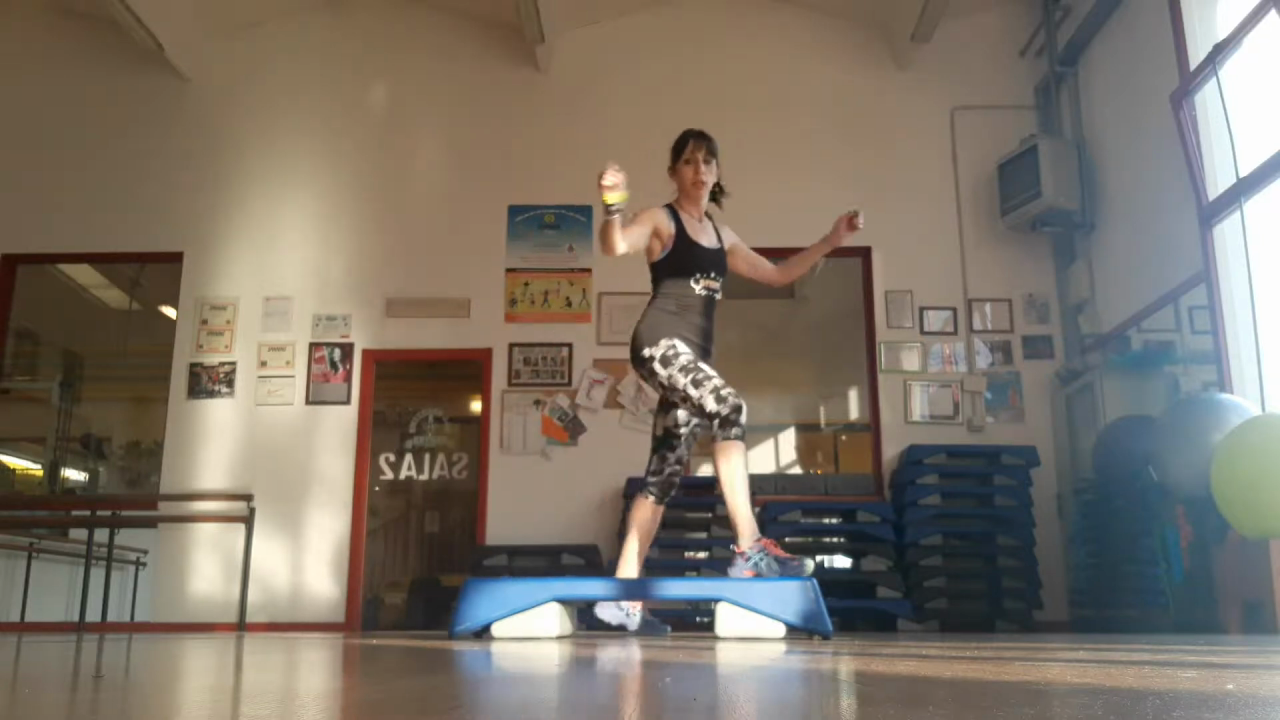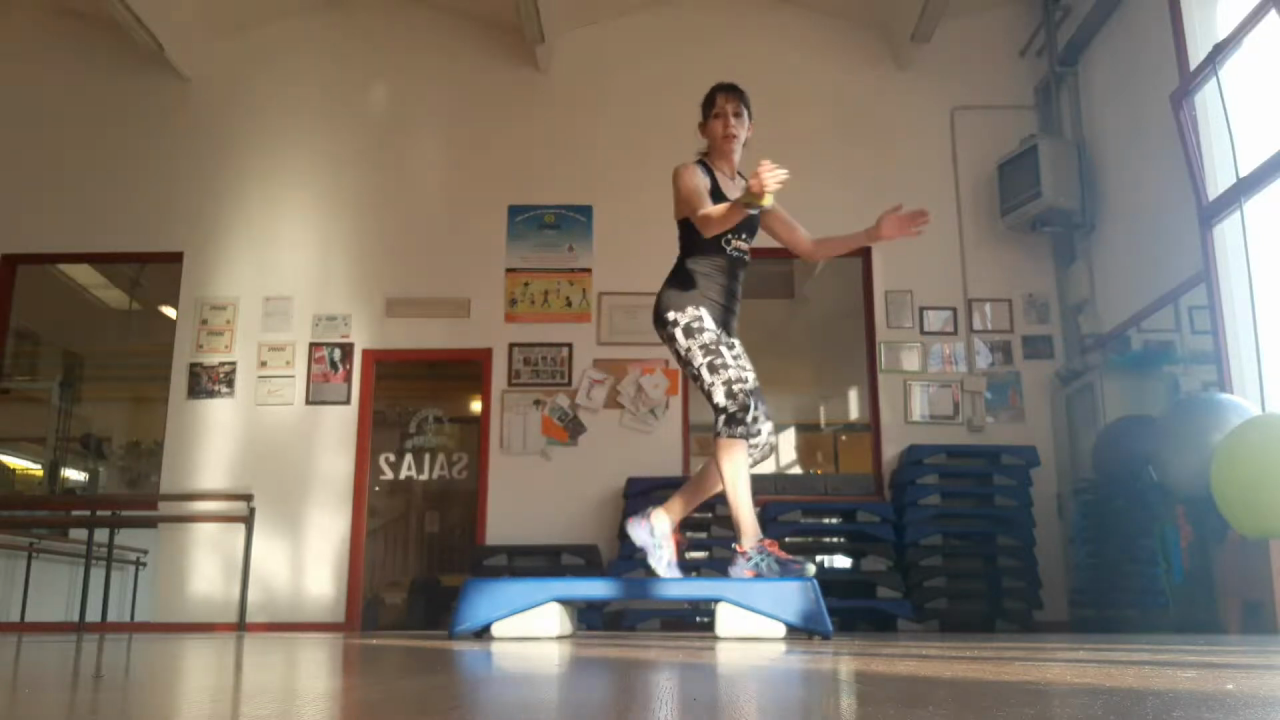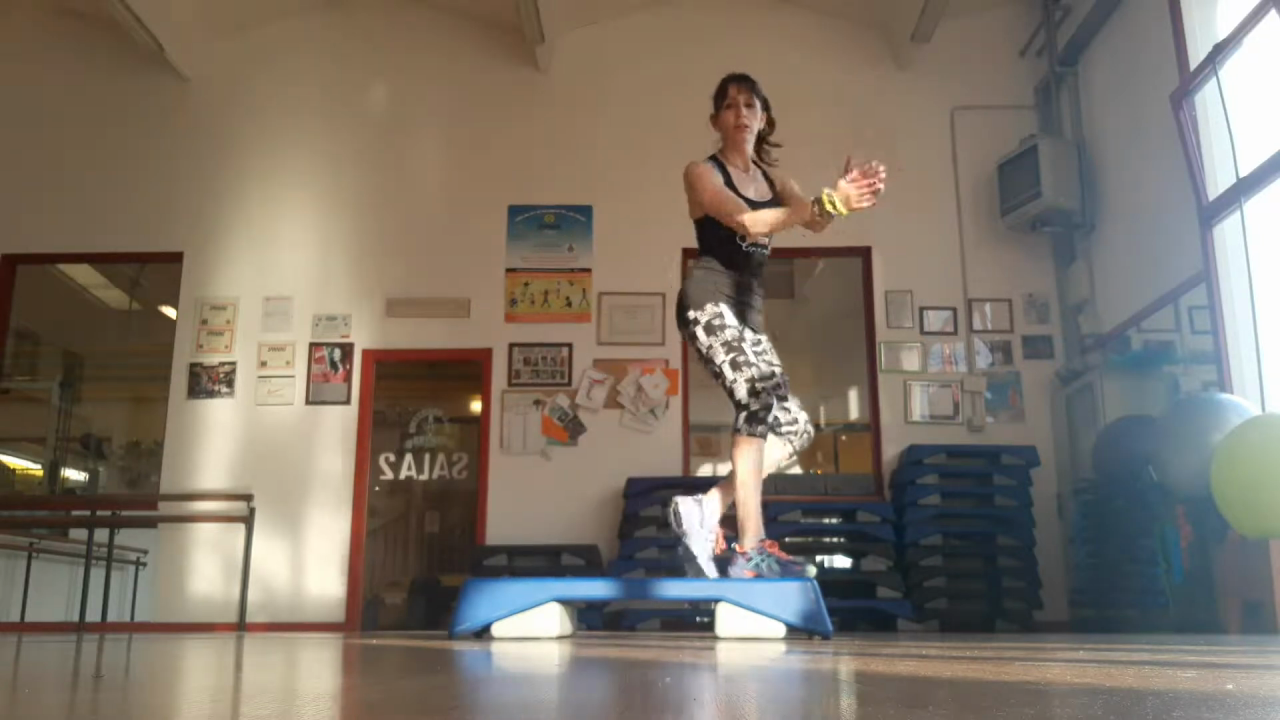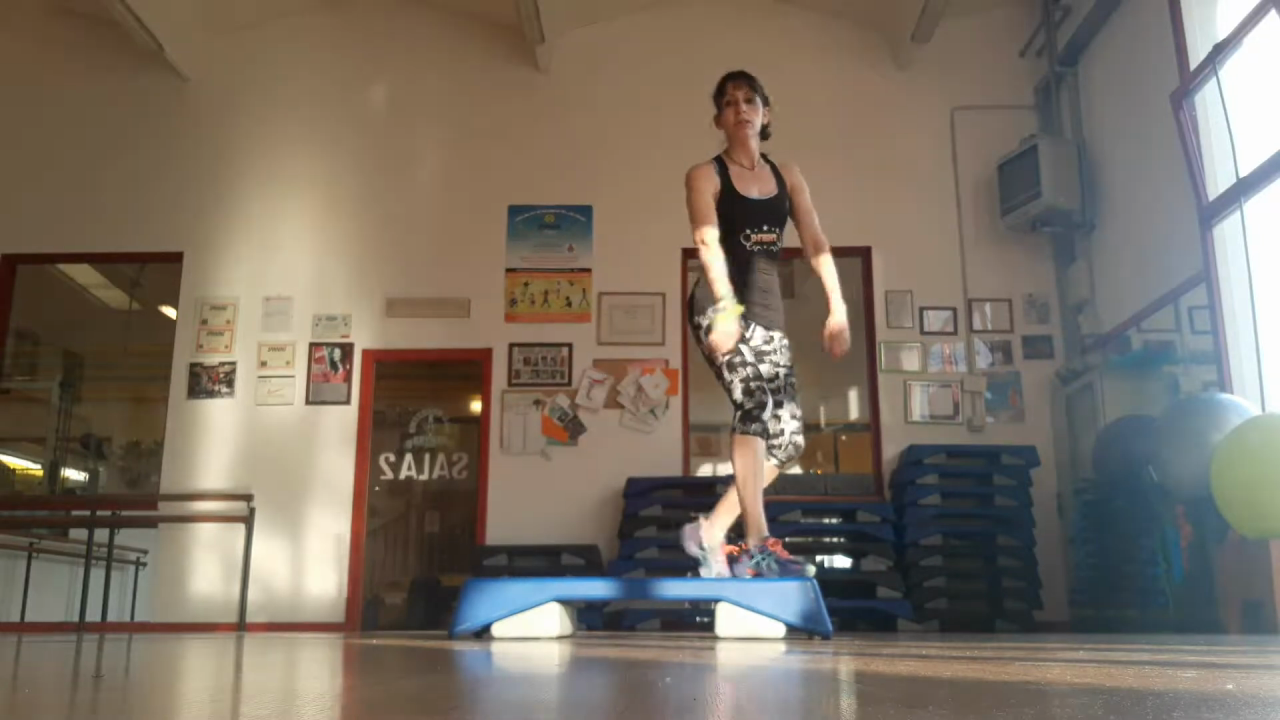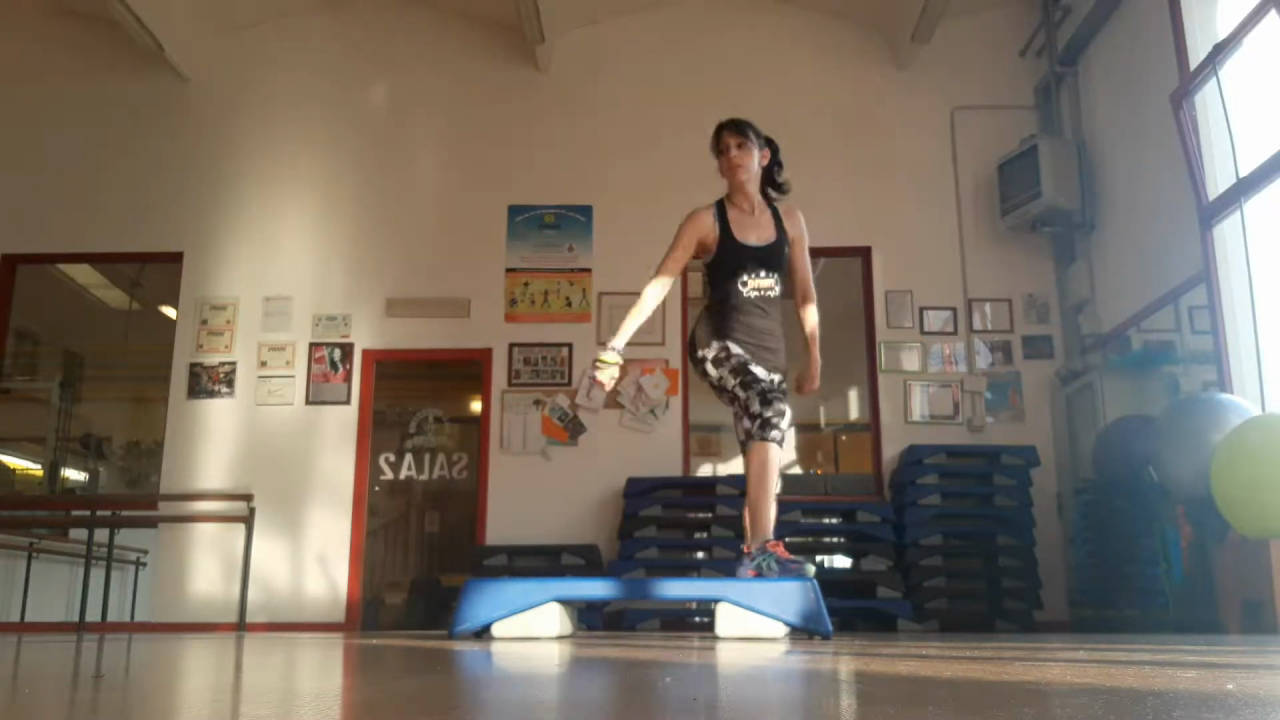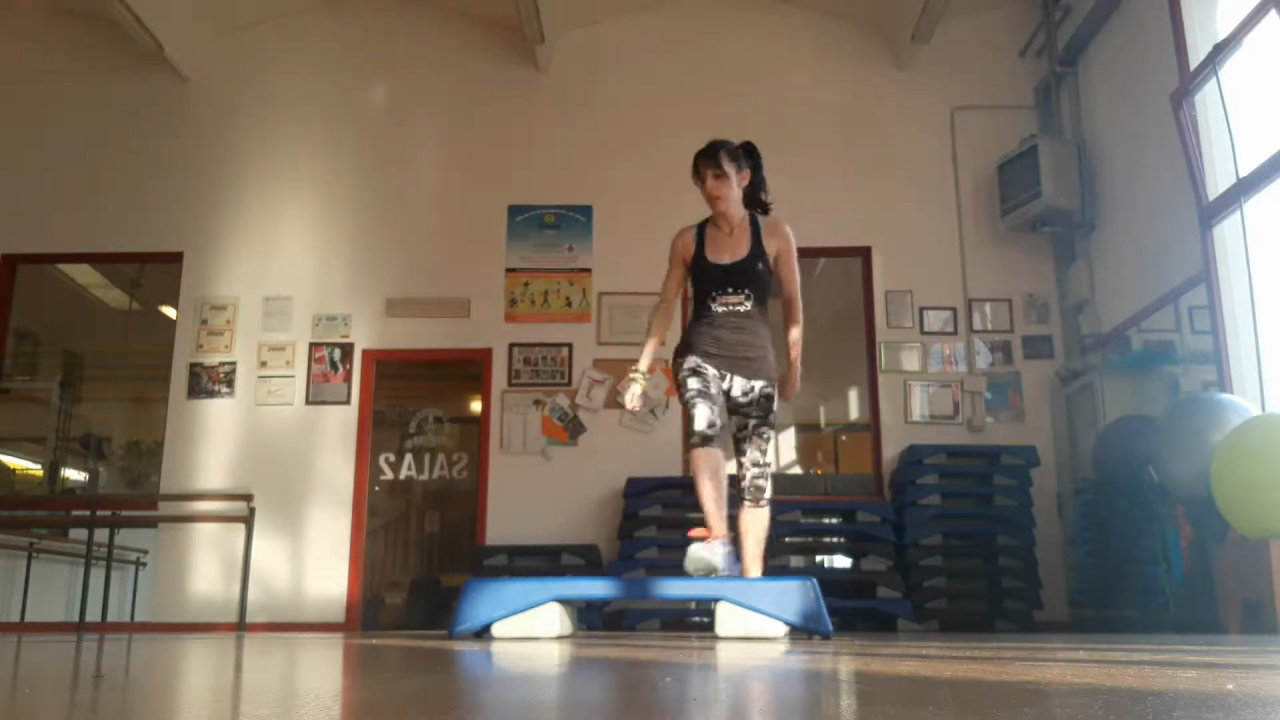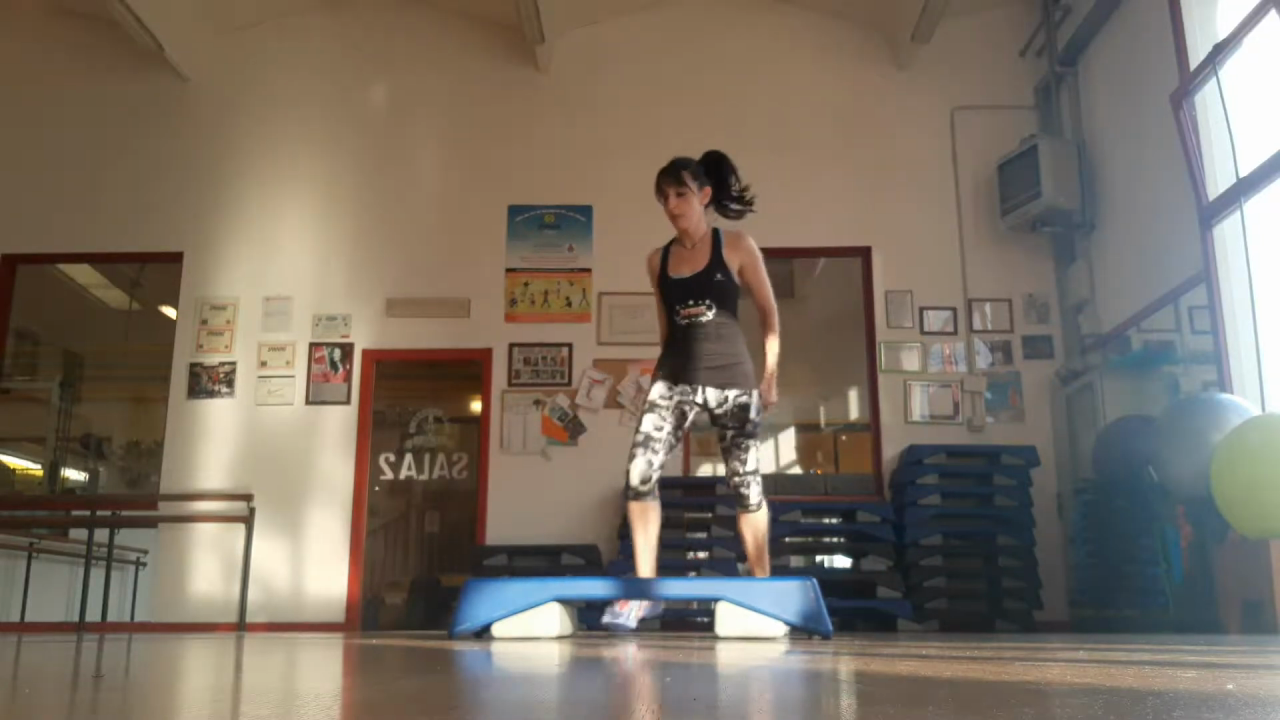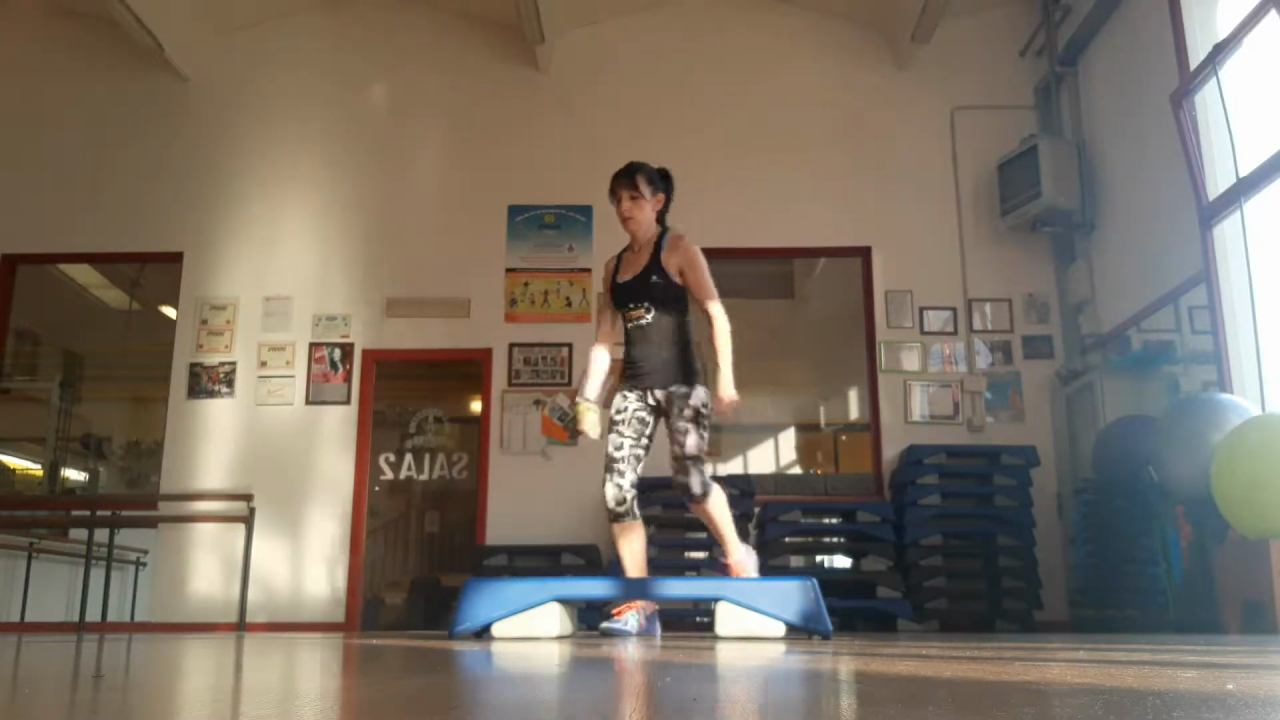
dt=0.2s
person 1, frame 1
left shoulder: (722, 236)
right shoulder: (659, 219)
left elbow: (777, 274)
right elbow: (615, 245)
left wrist: (830, 241)
right wrist: (612, 202)
left hip: (694, 350)
right hip: (660, 341)
left knee: (663, 474)
right knee: (730, 409)
left ankle: (622, 596)
right ankle: (750, 550)
person 1, frame 2
left shoulder: (756, 190)
right shoulder: (690, 176)
left elbow: (810, 249)
right elbow: (707, 222)
left wrist: (874, 233)
right wrist: (749, 200)
left hip: (719, 319)
right hip: (685, 305)
left knee: (758, 437)
right knee: (738, 404)
left ankle: (659, 522)
right ankle: (750, 549)
person 1, frame 3
left shoulder: (773, 180)
right shoulder: (701, 173)
left elbow: (814, 220)
right elbow: (748, 222)
left wrist: (847, 192)
right wrist: (830, 200)
left hip: (747, 313)
right hip: (708, 302)
left knee: (794, 426)
right knee: (757, 401)
left ankle: (704, 506)
right ankle: (750, 549)
person 1, frame 4
left shoulder: (787, 175)
right shoulder: (704, 175)
left elbow: (817, 245)
right elbow: (708, 241)
left wrist: (837, 307)
right wrist: (725, 306)
left hip: (766, 312)
right hip: (719, 305)
left knee: (786, 436)
right knee: (754, 401)
left ankle: (711, 531)
right ankle: (754, 547)
person 1, frame 5
left shoulder: (789, 218)
right shoulder: (703, 221)
left elbow: (804, 293)
right elbow: (659, 285)
left wrist: (813, 356)
right wrist: (616, 346)
left hip: (767, 350)
right hip: (718, 341)
left knee: (767, 474)
right knee: (771, 413)
left ankle: (756, 554)
right ankle: (761, 551)
person 1, frame 6
left shoulder: (775, 234)
right shoulder: (687, 240)
left elbow: (792, 305)
right elbow: (666, 308)
left wrist: (792, 366)
right wrist: (640, 370)
left hip: (753, 364)
right hip: (700, 356)
left knee: (756, 477)
right knee: (705, 426)
left ankle: (752, 582)
right ankle: (717, 540)
person 1, frame 7
left shoulder: (737, 247)
right shoulder: (659, 259)
left elbow: (768, 314)
left wrist: (769, 377)
left hip: (729, 375)
right hip: (674, 378)
left knee: (745, 482)
right knee: (640, 473)
right ankle: (644, 591)
person 1, frame 8
left shoulder: (678, 248)
right shoulder: (613, 267)
left elbow: (714, 310)
right elbow: (605, 338)
left wrist: (725, 377)
right wrist: (588, 397)
left hip: (680, 378)
right hip: (634, 384)
left knee: (691, 479)
right knee: (617, 489)
left ankle: (738, 557)
right ankle: (640, 605)
